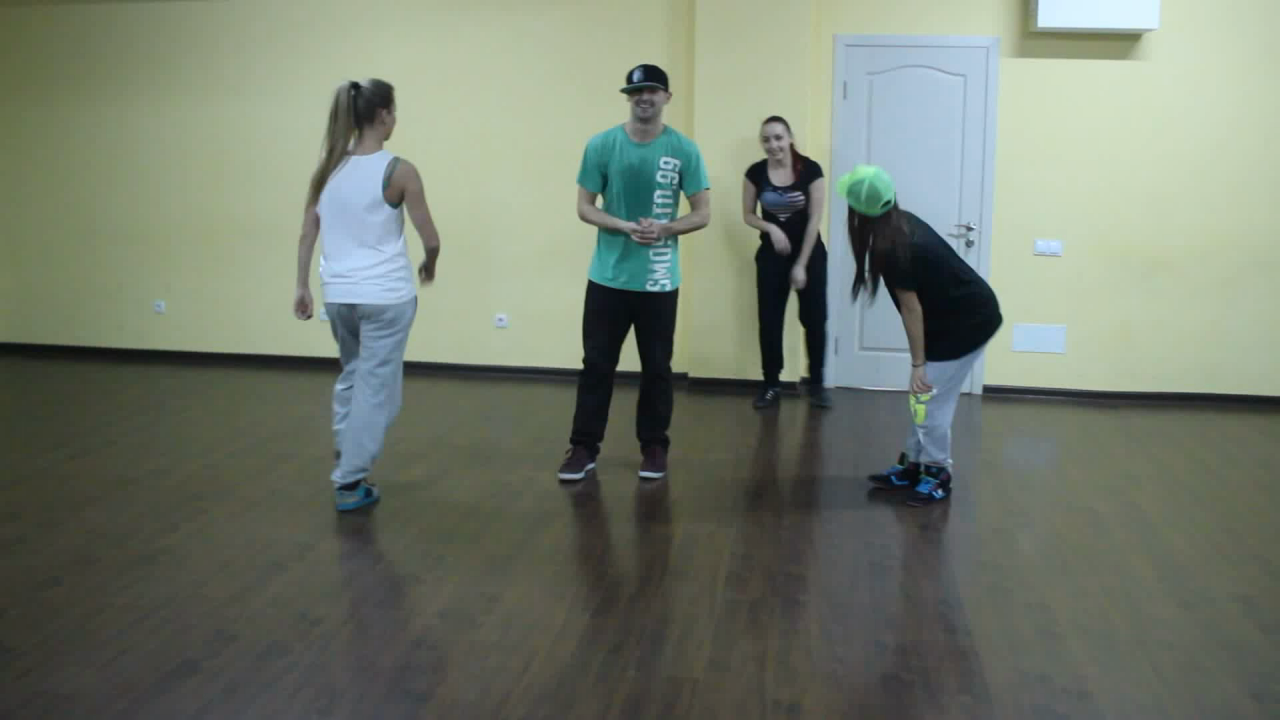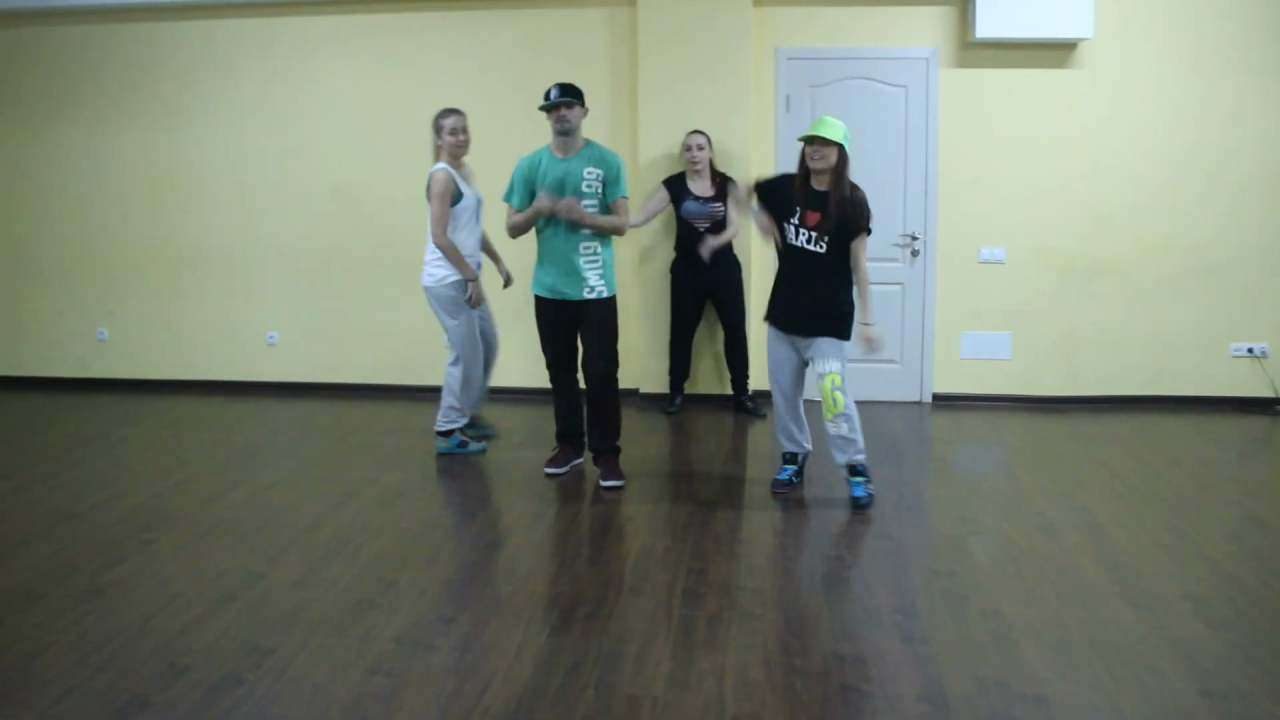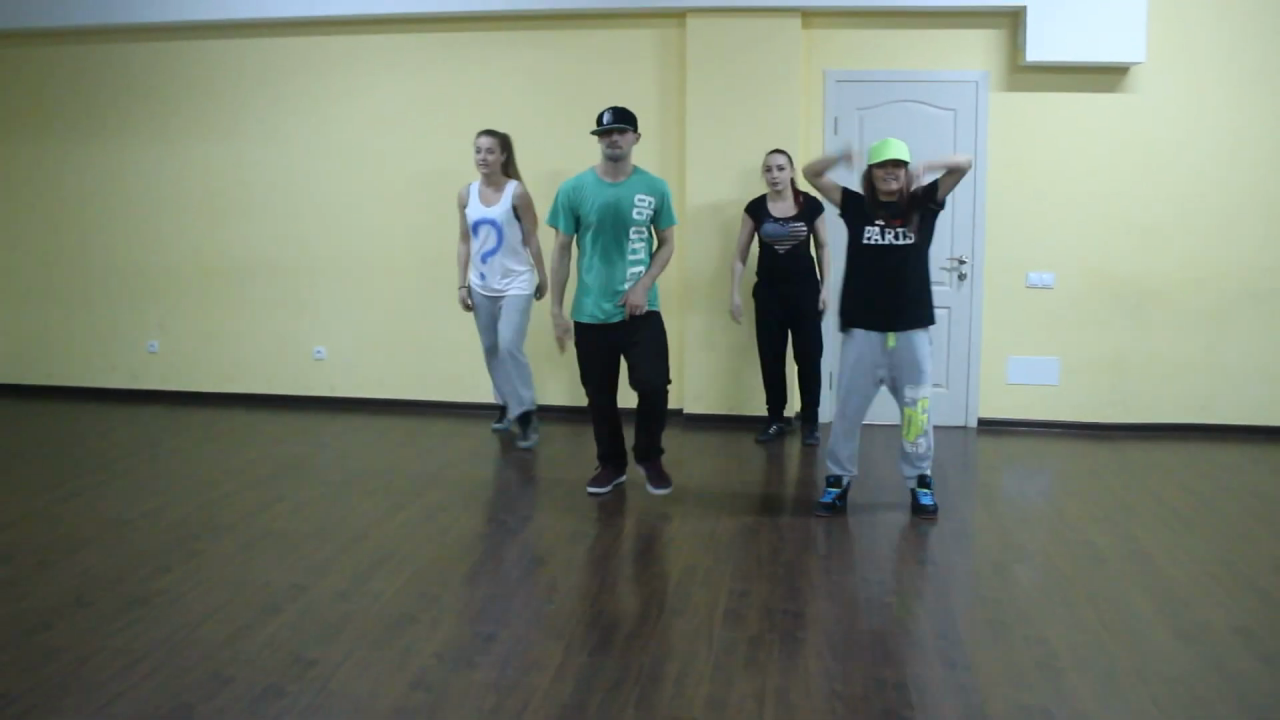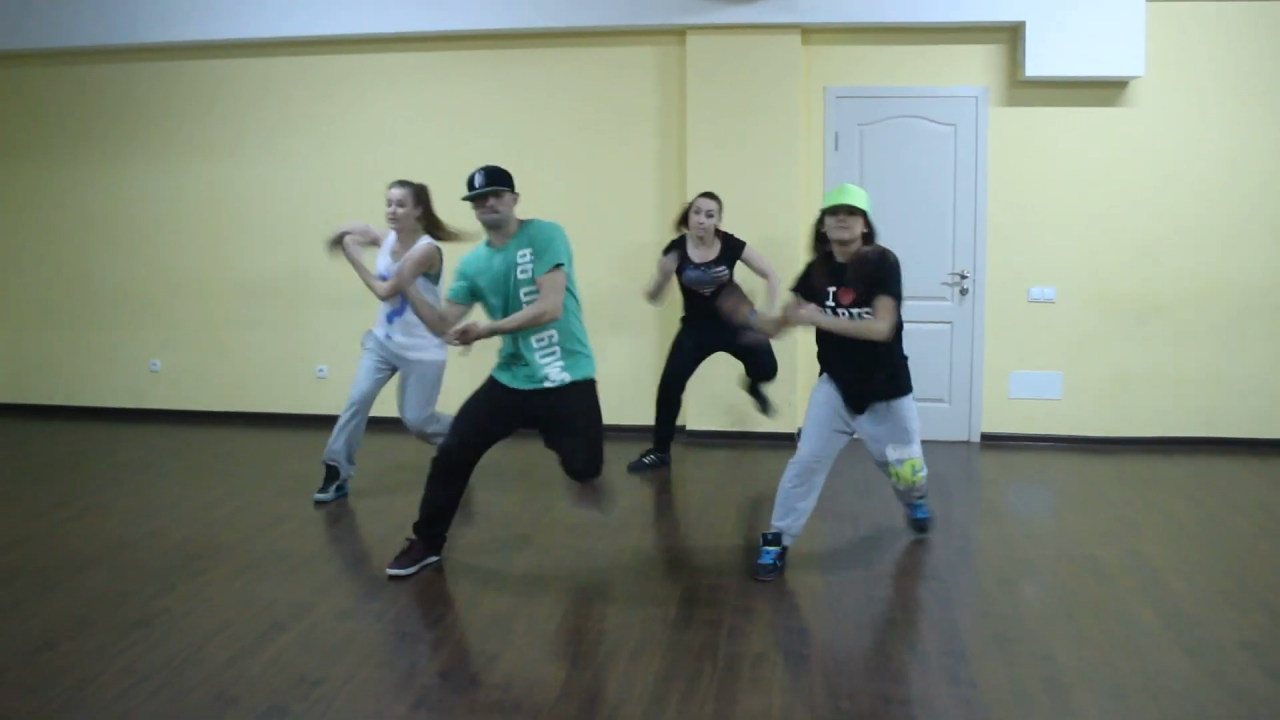
dt=1s
person 1, frame 1
left shoulder: (685, 150)
right shoulder: (601, 146)
left elbow: (702, 213)
right elbow: (584, 208)
left wrist: (664, 230)
right wrist: (626, 227)
left hip: (659, 282)
right hip: (608, 278)
left knee: (656, 366)
right knee: (596, 364)
left ankle: (654, 444)
right ankle: (584, 447)
person 1, frame 2
left shoulder: (607, 160)
right shoulder: (530, 164)
left elbow: (620, 225)
right elbow: (513, 229)
left wrist: (583, 215)
right wrist: (537, 209)
left hip: (596, 289)
right hip: (550, 288)
left knee: (601, 372)
right knee: (560, 371)
left ankle: (606, 453)
right ankle: (570, 444)
person 1, frame 3
left shoulder: (655, 189)
right shoulder: (574, 190)
left elbow: (667, 246)
right elbow: (561, 249)
left wrist: (643, 286)
right wrist: (557, 308)
left hip: (640, 310)
right hip: (592, 314)
left knee: (652, 386)
right knee: (600, 397)
left ankle: (649, 456)
right ankle: (612, 464)
person 1, frame 4
left shoulder: (546, 236)
right shoulder: (474, 264)
left elbow: (551, 308)
right elbow: (441, 326)
left wrist: (484, 329)
right wrist: (408, 288)
left hip: (569, 378)
right hip: (512, 380)
left knee: (581, 462)
right knee: (452, 455)
left ankle: (584, 474)
right ankle: (426, 542)
person 2, frame 1
left shoulder: (891, 248)
right shoulder: (900, 225)
left elbow: (911, 312)
left wrist: (918, 366)
left hip: (967, 323)
right hip: (961, 313)
left knee: (929, 397)
right knee: (922, 397)
left ankle: (938, 475)
right ankle: (913, 465)
person 2, frame 2
left shoulder: (851, 200)
right shoulder: (786, 187)
left elbow: (858, 265)
right elbow: (747, 195)
left wrist: (866, 318)
right wrist: (765, 222)
left hip: (827, 315)
right hip: (785, 309)
left knee: (831, 387)
right knee: (785, 390)
left ankle: (856, 470)
right ankle: (794, 455)
person 2, frame 3
left shoulder: (923, 206)
right shoulder: (856, 206)
left elbow: (963, 165)
right elbow: (810, 174)
left wrist: (929, 167)
right wrist: (837, 159)
left hip: (911, 330)
right hip: (863, 330)
left knee: (916, 410)
right knee: (848, 410)
left ankle: (921, 482)
right ankle: (838, 478)
person 2, frame 4
left shoulder: (881, 262)
right shoulder: (814, 274)
left elbow: (883, 328)
right elbow: (776, 328)
left wrist: (820, 319)
right wrist: (750, 316)
left hip: (887, 387)
right hip: (836, 383)
left knee: (905, 468)
right knee: (809, 461)
left ankle: (915, 496)
right ankle: (777, 541)
person 3, frame 1
left shoulder: (328, 169)
right shoulder: (400, 171)
left elbow: (307, 233)
right elbow: (430, 238)
left wrist: (302, 286)
right wrist: (430, 266)
left hip: (338, 293)
right hip: (388, 296)
left knee: (351, 375)
right knee: (375, 384)
left ankle: (348, 449)
right ankle: (349, 482)
person 3, frame 2
left shoulder: (466, 174)
right shoulder: (441, 177)
right elbow: (439, 236)
left wrist: (499, 262)
right wrist: (470, 275)
left hip: (465, 278)
right hip: (449, 281)
left knee: (485, 345)
right knee: (467, 354)
left ankle: (468, 415)
right ankle: (450, 431)
person 3, frame 3
left shoulder: (517, 192)
right shoulder: (466, 195)
left elbow: (531, 239)
right elbow: (464, 242)
left wrist: (542, 276)
right wrist: (462, 284)
left hip: (515, 284)
right hip: (482, 287)
left knee: (509, 347)
right knee: (492, 351)
left ankle: (525, 414)
right ankle: (509, 405)
person 3, frame 4
left shoulder: (427, 249)
right shoulder: (384, 237)
left elbow: (386, 292)
right elbow: (341, 238)
left wrist: (357, 261)
right wrist: (345, 236)
left hip: (423, 348)
right hip: (383, 340)
left knee: (416, 420)
right knee: (357, 402)
right ankle: (337, 473)
person 4, frame 1
left shoulder: (811, 170)
right shoulder: (755, 173)
left elbow: (815, 221)
right elbow: (748, 216)
left wrist: (802, 265)
right wrist: (771, 229)
left hip: (809, 254)
right hip: (772, 255)
left knee: (813, 319)
right knee: (769, 321)
left ankle: (816, 384)
right ankle: (771, 385)
person 4, frame 2
left shoulder: (727, 184)
right shoulder: (673, 184)
left elbow: (733, 226)
right elbow: (643, 216)
left wrist: (715, 241)
left hip: (723, 266)
right hip: (687, 268)
left knee: (735, 329)
right knee: (681, 331)
left ankle: (742, 394)
right ankle: (676, 393)
person 4, frame 3
left shoulder: (810, 205)
right shoulder: (755, 208)
left elbow: (823, 248)
right elbow: (740, 252)
left wrist: (825, 287)
right wrist: (735, 293)
left hip: (804, 290)
right hip: (769, 291)
left knee: (809, 356)
right knee: (771, 357)
left ankle: (809, 422)
right ankle: (776, 420)
person 4, frame 4
left shoulder: (733, 246)
right shoulder: (676, 248)
left elbow: (772, 275)
right elbow: (653, 297)
left wrist: (766, 312)
right wrist: (662, 276)
left hip: (732, 320)
right hip: (696, 325)
left knee: (765, 367)
right knee: (670, 382)
left ankle: (754, 387)
right ankle: (660, 450)
